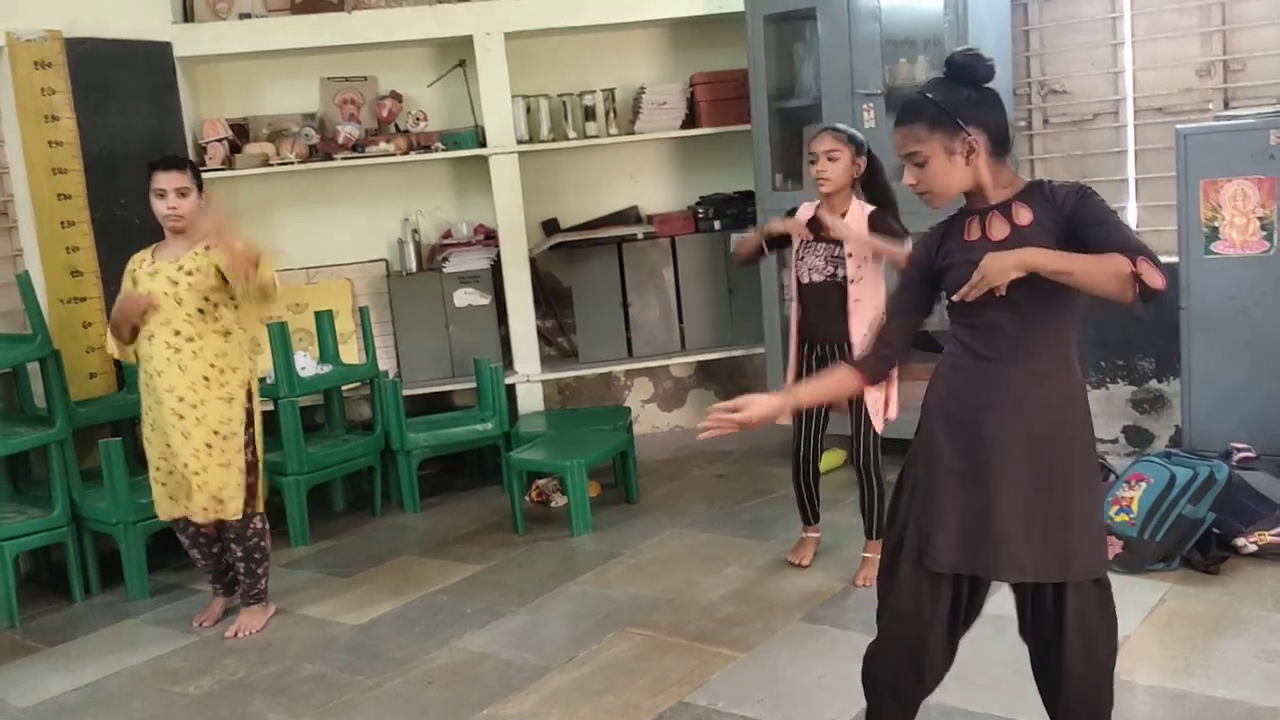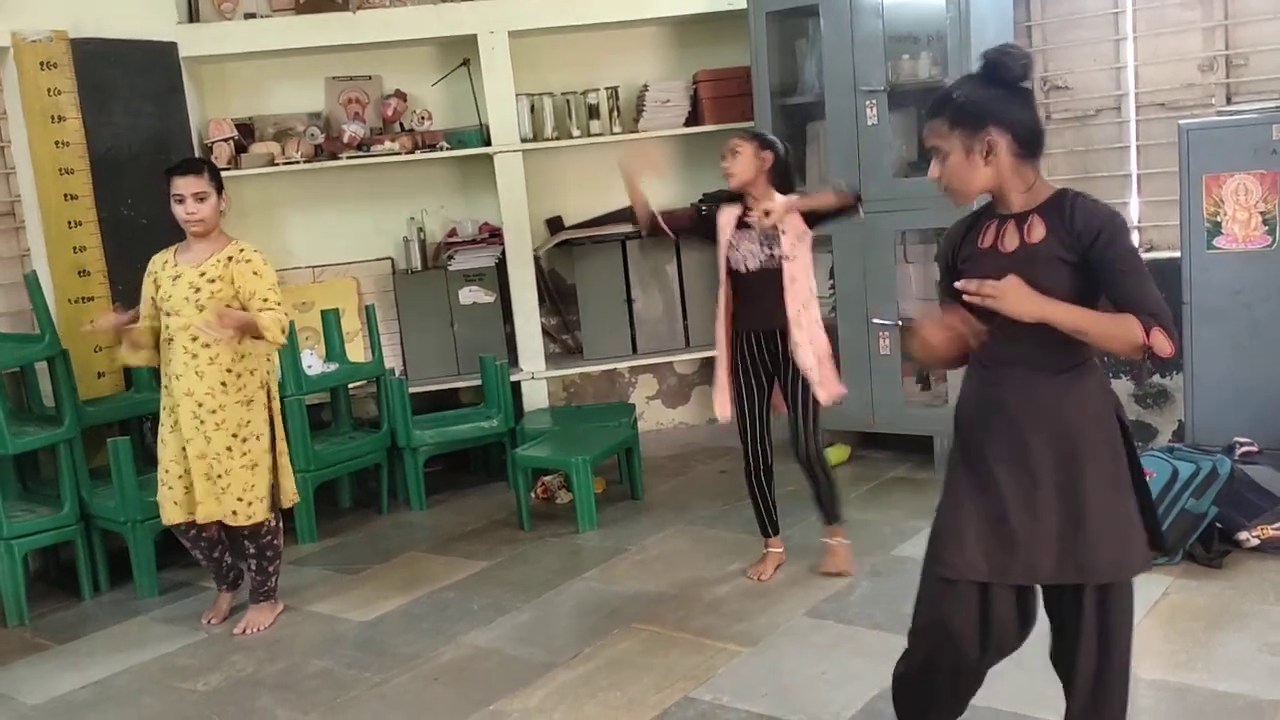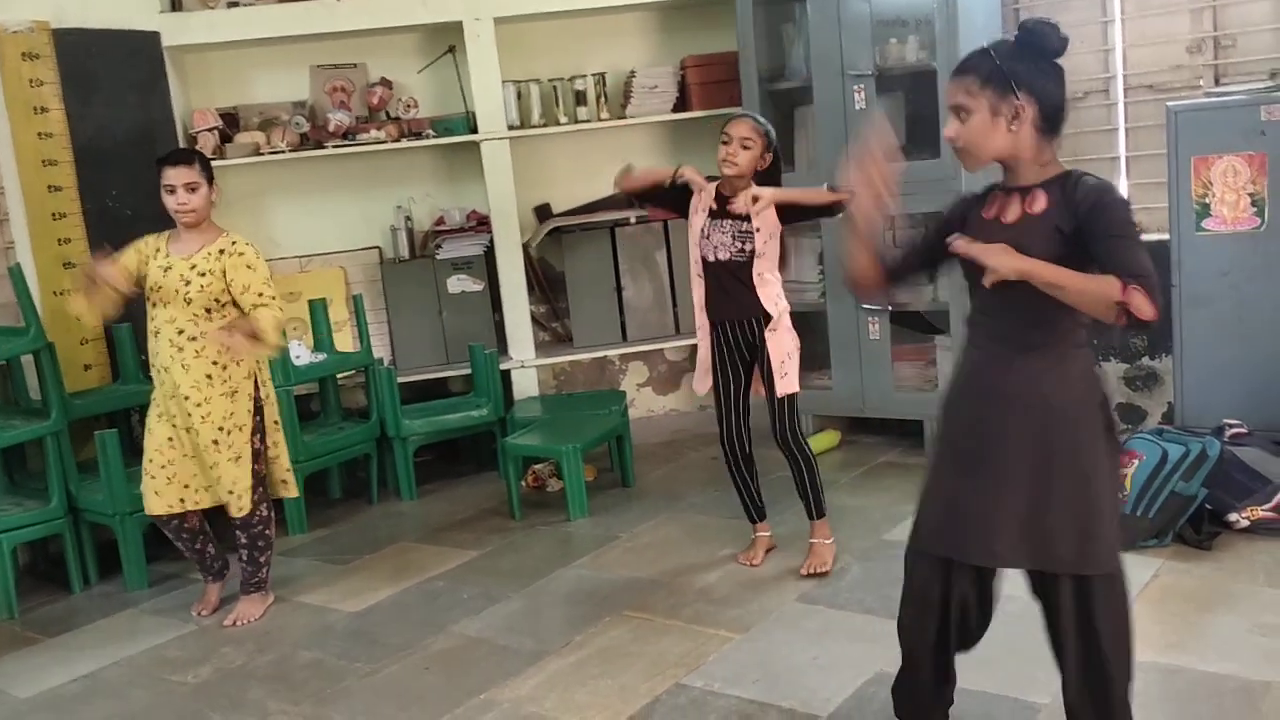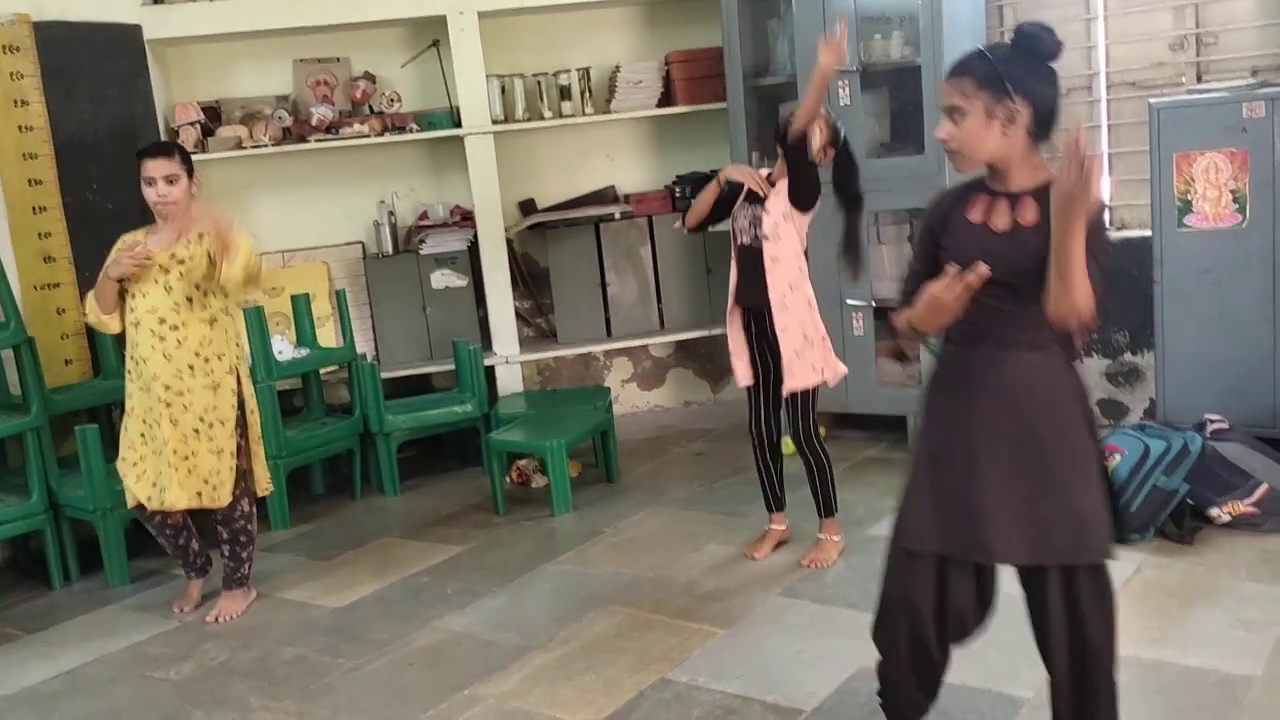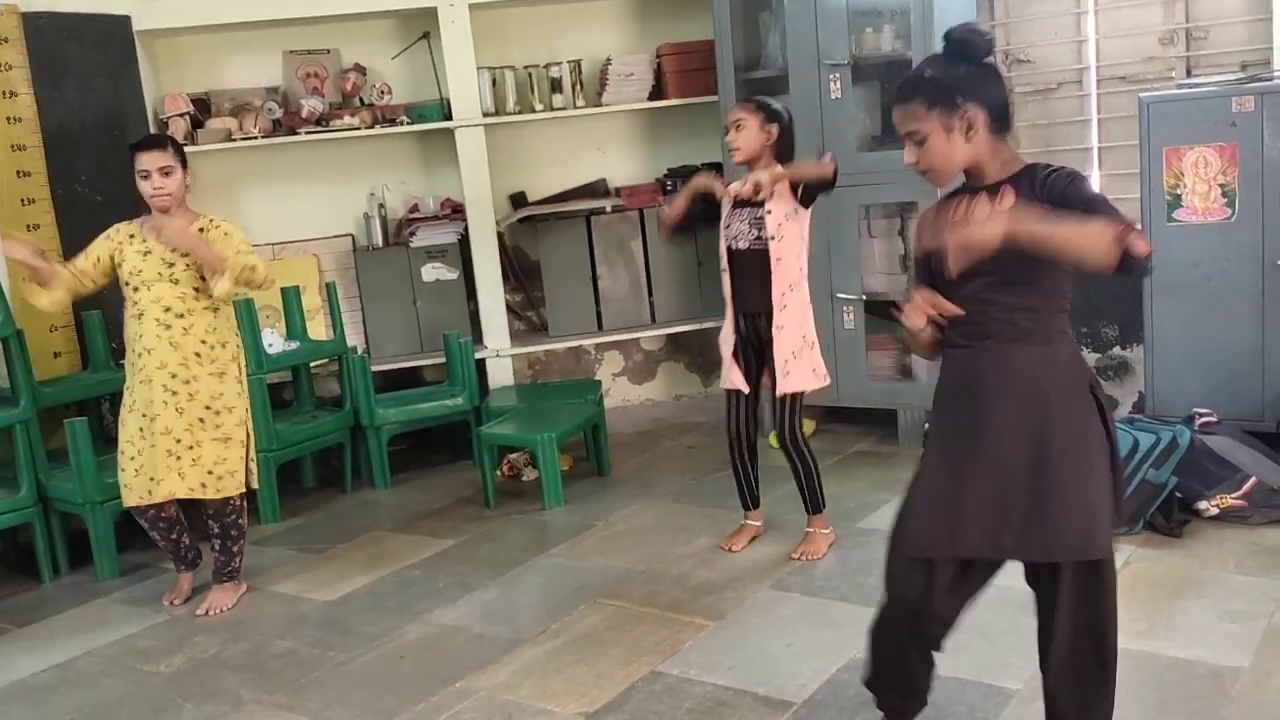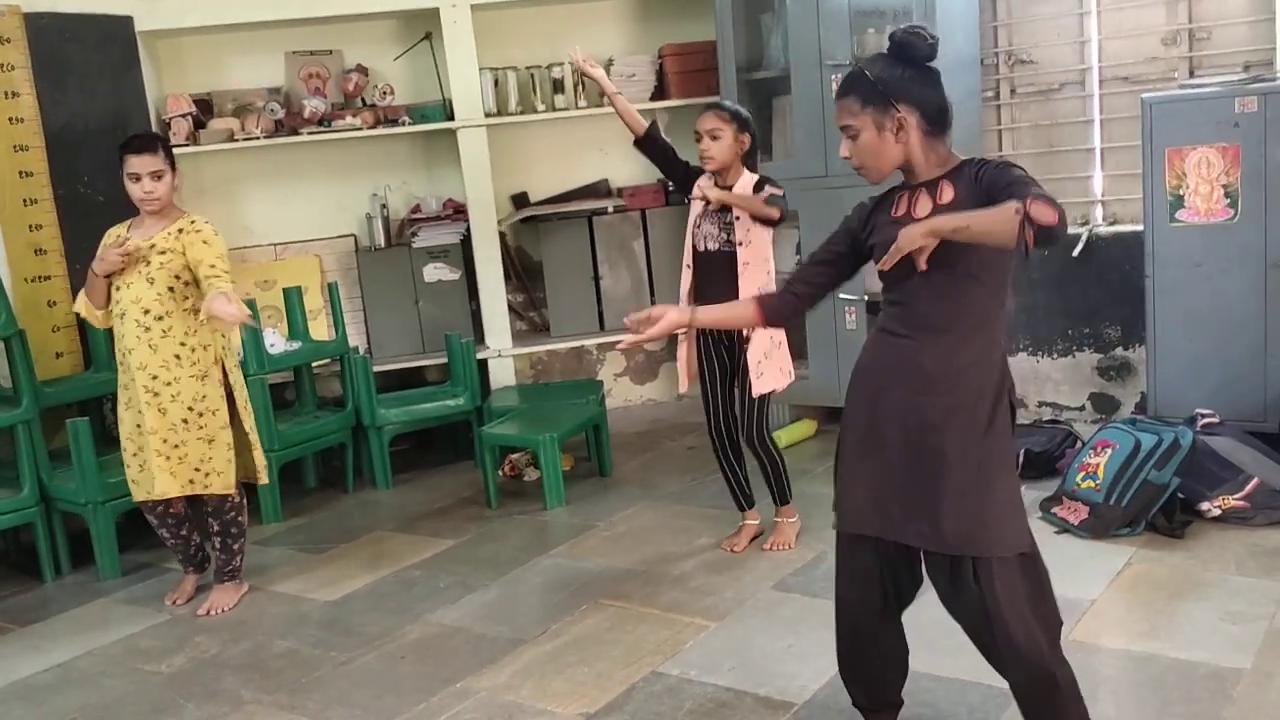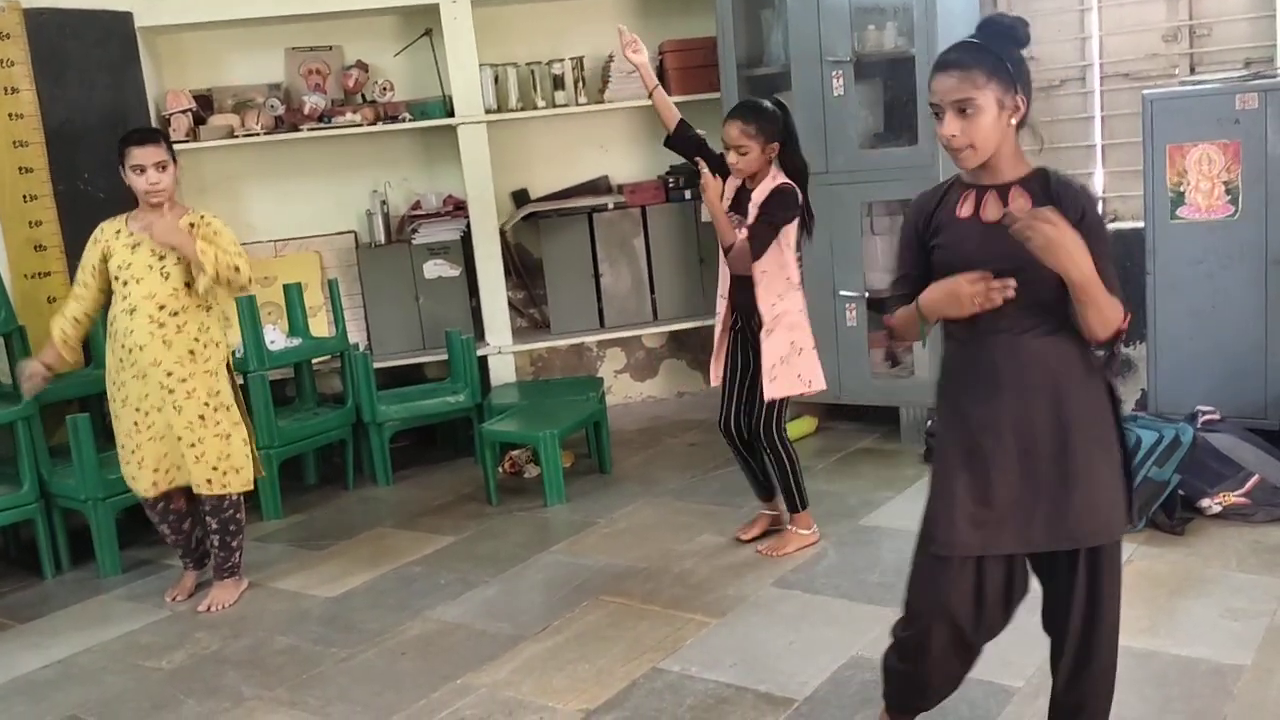
dt=0.7s
person 1, frame 1
left shoulder: (1065, 206)
right shoulder: (937, 245)
left elbow: (1147, 277)
right elbow: (876, 359)
left wrist: (1031, 258)
right wrist: (780, 402)
left hip: (1047, 434)
right hip: (955, 438)
left knee: (1070, 619)
right knee: (914, 617)
person 1, frame 2
left shoulder: (1086, 221)
right shoulder: (961, 241)
left elbow: (1157, 337)
left wrist: (1039, 307)
right wrist: (932, 338)
left hip: (1077, 448)
right hip: (987, 449)
left knee: (1092, 628)
right knee: (950, 619)
person 1, frame 3
left shoulder: (1088, 200)
right shoulder: (972, 211)
left elbow: (1140, 303)
right elbow: (872, 282)
left wrist: (1023, 265)
right wrist: (866, 218)
left hip: (1059, 431)
right hip: (975, 428)
left knee: (1082, 607)
right knee: (931, 596)
person 1, frame 4
left shoulder: (1075, 208)
right shoulder: (948, 210)
left elbow: (1069, 321)
right elbow: (904, 321)
left wrist: (1070, 220)
right wrist: (921, 315)
left hip: (1046, 429)
right hip: (957, 423)
left knee: (1072, 606)
right knee: (916, 595)
person 1, frame 5
left shoulder: (1051, 188)
right shoulder: (940, 221)
left elbow: (1130, 250)
left wrist: (1010, 224)
right wrist: (918, 320)
left hip: (1052, 417)
right hip: (966, 421)
left knee: (1075, 595)
right knee: (917, 583)
person 1, frame 6
left shoulder: (990, 183)
right shoulder: (872, 218)
left elbow: (1046, 221)
right elbow: (785, 303)
left wrist: (939, 226)
right wrist: (687, 316)
left hip: (965, 418)
right hip: (880, 414)
left knee: (1001, 593)
right knee: (867, 584)
person 1, frame 7
left shoulder: (1064, 200)
right shoulder: (931, 210)
left elbow: (1104, 327)
right elbow: (900, 328)
left wrist: (1070, 258)
right wrist: (928, 305)
left hip: (1064, 420)
right hip: (973, 422)
left knee: (1083, 595)
right knee: (948, 594)
person 2, frame 1
left shoulder: (873, 219)
right shoulder: (800, 219)
left elbow: (913, 259)
right elbow: (741, 255)
left wrist: (854, 234)
right wrist: (771, 229)
left hip: (859, 350)
right hip: (812, 350)
left knee: (865, 455)
right knee: (803, 452)
left ankle: (873, 551)
right ankle: (810, 530)
person 2, frame 2
left shoulder: (795, 213)
right shoulder: (725, 218)
left elbow: (850, 200)
right elbow: (658, 222)
left wrist: (790, 204)
right wrist: (633, 183)
left hip: (794, 343)
right hip: (746, 347)
left knee: (806, 448)
right knee: (755, 453)
left ankle: (836, 536)
right ankle: (772, 544)
person 2, frame 3
left shoulder: (772, 202)
right shoulder: (696, 196)
left elbow: (836, 199)
right elbow: (625, 183)
left wrist: (773, 194)
right wrist: (680, 173)
left hip: (768, 328)
right hip: (722, 334)
left knee: (787, 434)
right knee: (733, 439)
left ankle: (821, 533)
right ankle: (761, 531)
person 2, frame 4
left shoulder: (801, 188)
right shoulder: (751, 186)
left elbow: (796, 132)
right elbow: (692, 222)
left wrist: (822, 76)
right wrist: (724, 178)
left hip: (789, 321)
right hip: (750, 322)
left knee: (803, 430)
right knee: (761, 428)
left ankle: (830, 530)
right ankle: (776, 522)
person 2, frame 5
left shoulder: (793, 187)
right shoulder: (728, 194)
left elbow: (828, 170)
right elbow: (669, 222)
left wrist: (775, 175)
right wrist: (695, 187)
left hip: (785, 322)
right hip: (740, 325)
left knee: (788, 432)
right knee: (738, 429)
left ankle: (819, 524)
right ankle: (751, 517)
person 2, frame 6
left shoulder: (762, 189)
right shoulder: (696, 183)
left elbow: (774, 212)
right elbow: (649, 138)
left wrist: (722, 197)
right wrist: (604, 84)
left hip: (750, 324)
right hip: (708, 326)
left knee: (753, 430)
right knee: (720, 429)
left ankle: (787, 514)
right ankle: (749, 517)
person 2, frame 7
left shoulder: (783, 194)
right shoulder: (728, 179)
left elbow: (741, 258)
right elbow: (680, 133)
left wrist: (715, 206)
right wrist: (645, 71)
left hip: (776, 322)
right hip: (741, 320)
left knee: (767, 427)
right knee: (732, 423)
left ankle: (803, 523)
right ankle: (770, 508)
person 3, frame 1
left shoulder: (218, 253)
right shoulder: (139, 265)
left elbow: (260, 287)
right elbow: (122, 346)
left wrist: (223, 235)
right wrist: (121, 317)
left hip: (220, 400)
right hip: (164, 406)
left knee: (233, 498)
right knee: (185, 507)
left ankle: (256, 598)
right ankle: (223, 588)
person 3, frame 2
left shoulder: (243, 259)
right shoulder: (160, 265)
left elbow: (275, 319)
right elbow: (146, 345)
left wrist: (241, 322)
right wrist: (124, 331)
left hip: (238, 401)
right hip: (182, 406)
left knee: (249, 498)
right knee: (185, 508)
left ankle: (266, 596)
right ankle: (228, 583)
person 3, frame 3
left shoulder: (234, 251)
right shoulder: (148, 250)
left elbow: (269, 311)
right elbow: (100, 298)
left wrist: (242, 330)
right wrist: (95, 279)
left hip: (228, 395)
right hip: (171, 398)
left knee: (245, 490)
right knee: (166, 499)
left ankle: (257, 587)
right ankle: (214, 574)
person 3, frame 4
left shoulder: (210, 240)
right shoulder: (128, 245)
left elbow: (246, 271)
right elbow: (100, 318)
left wrist: (205, 225)
right wrist: (112, 275)
left hip: (209, 388)
right hip: (149, 393)
left knee: (226, 484)
right knee: (149, 494)
left ankle: (239, 584)
right ankle: (196, 571)
person 3, frame 5
left shoulder: (212, 233)
right shoulder: (118, 239)
left elbow: (252, 273)
right elbow: (66, 281)
left wrist: (191, 242)
left hip: (207, 381)
right hip: (146, 384)
left knee: (219, 479)
right knee: (145, 486)
left ankle: (229, 577)
right ankle: (185, 564)
person 3, frame 6
left shoulder: (196, 233)
right shoulder: (115, 239)
left elbow: (217, 281)
right elbow: (97, 313)
left wrist: (221, 300)
right wrist: (97, 271)
left hip: (196, 379)
right hip: (140, 386)
left knee: (215, 477)
right knee: (153, 487)
left ankle: (231, 576)
right ankle: (194, 565)
person 3, frame 7
left shoulder: (204, 226)
right shoulder: (108, 235)
left elbow: (238, 276)
right elbow: (81, 303)
left wrist: (180, 239)
right wrist: (48, 359)
left hip: (198, 376)
right hip: (135, 381)
left knee: (215, 473)
right knee: (156, 482)
left ankle: (230, 573)
right ankle: (194, 563)
